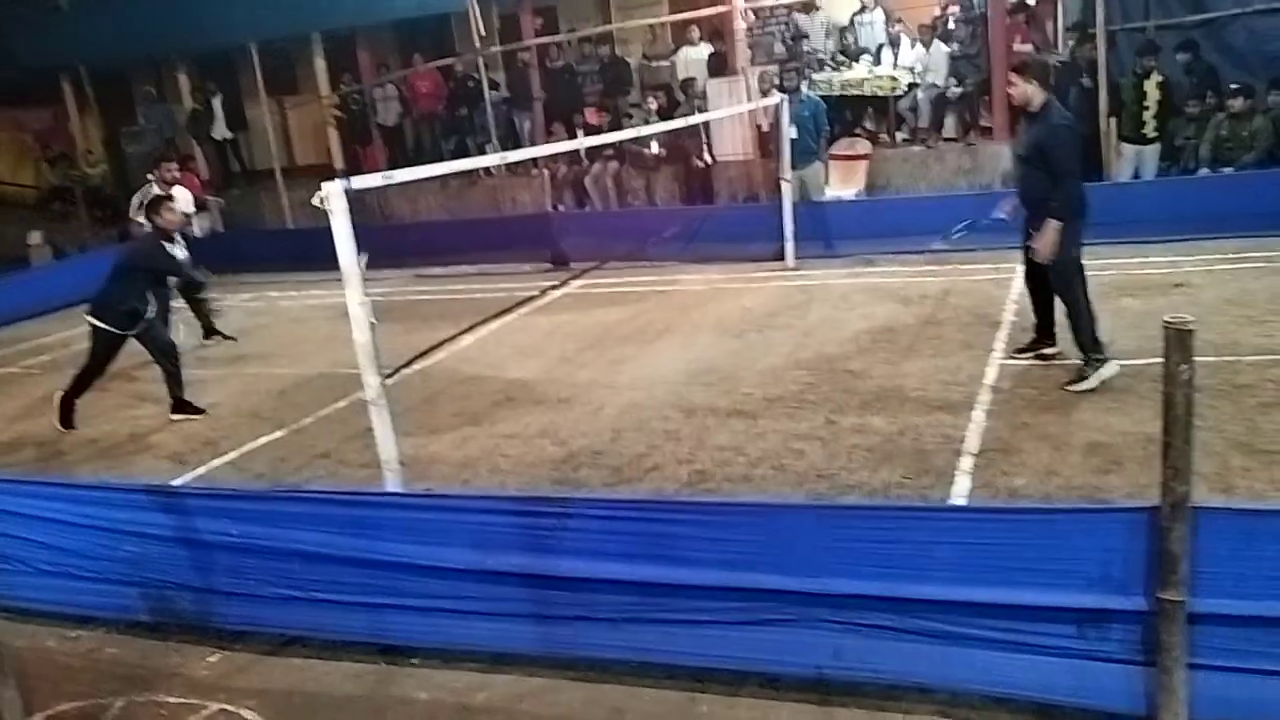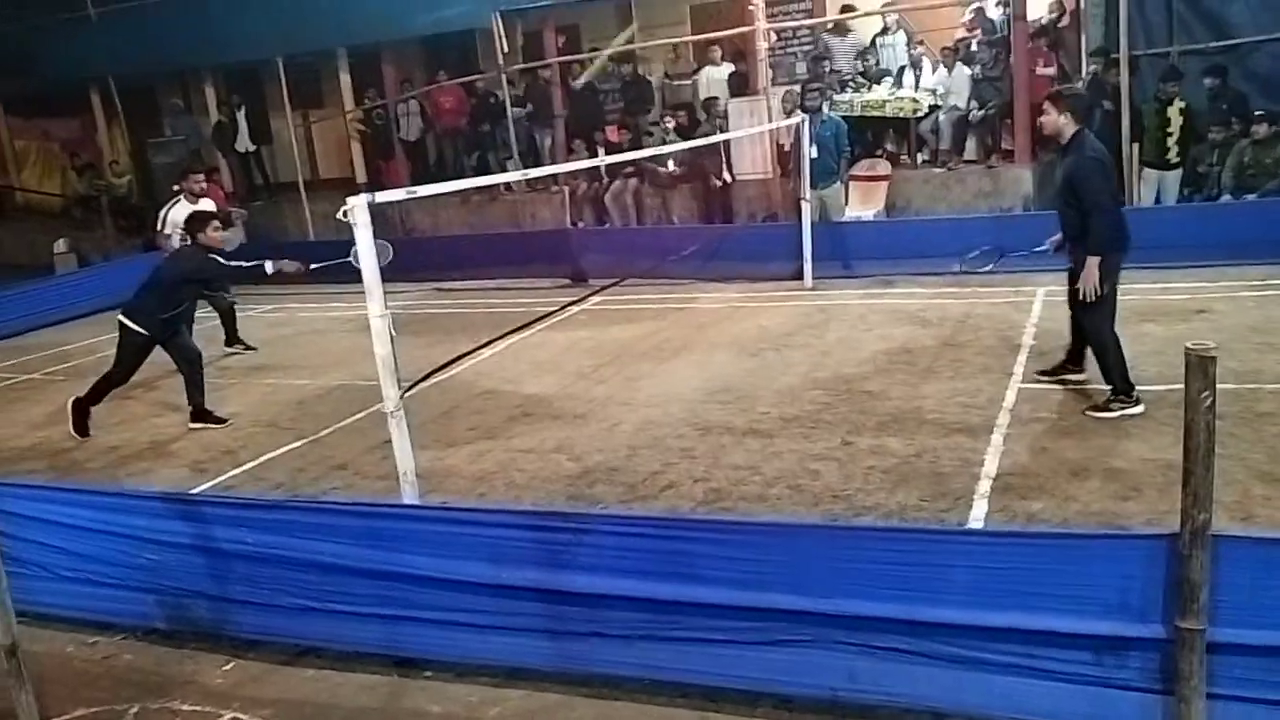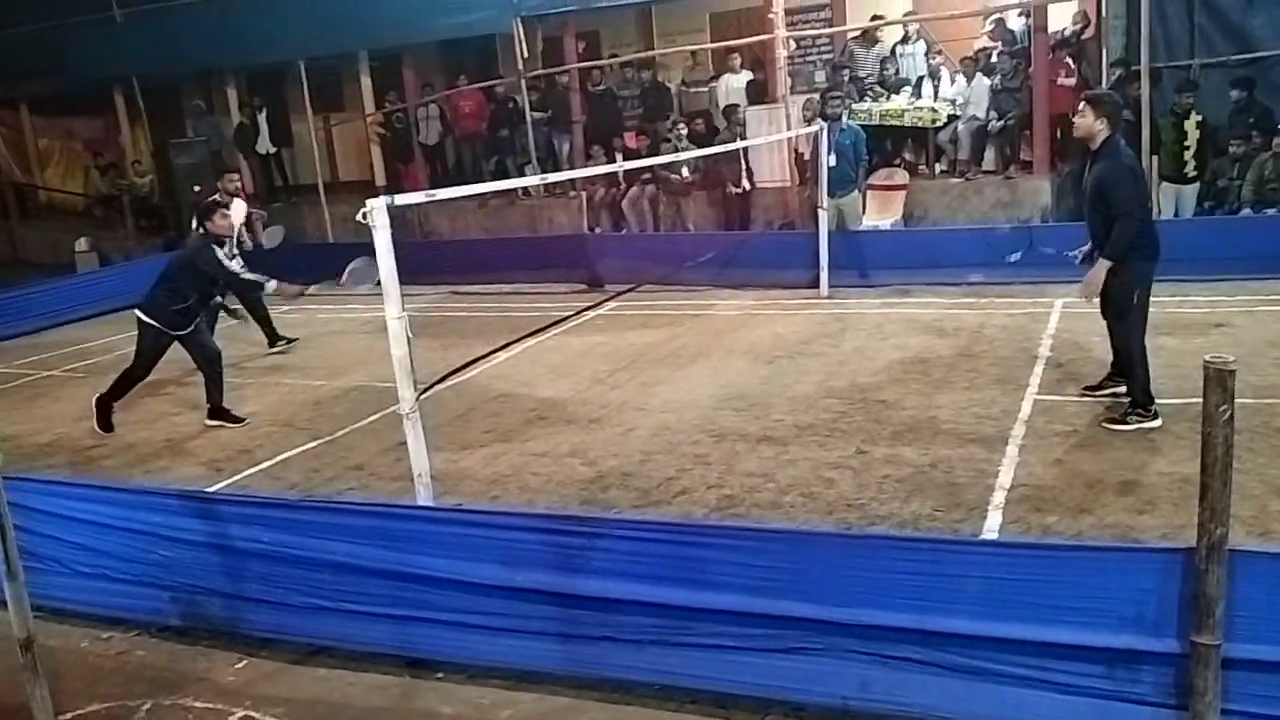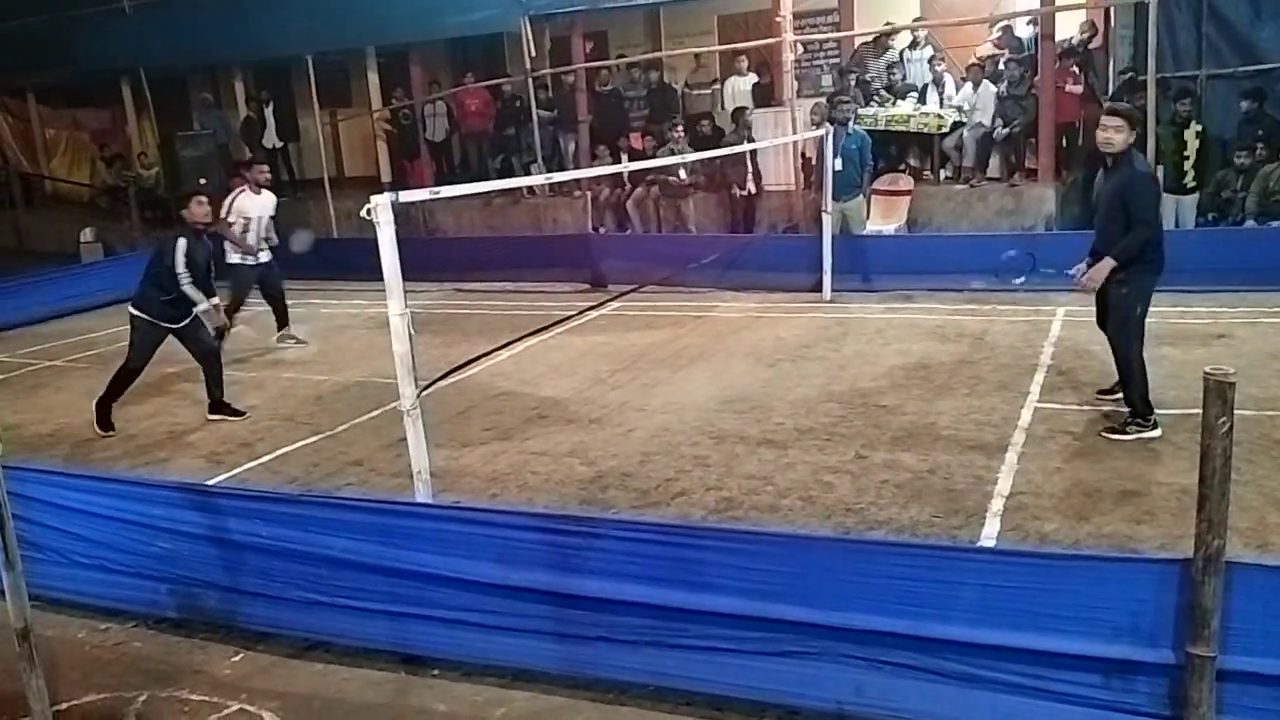
dt=0.2s
person 1, frame 1
left shoulder: (1058, 125)
right shoulder: (1033, 119)
left elbow: (1069, 178)
left wrist: (1053, 225)
right wrist: (1018, 199)
left hip: (1060, 220)
right hip: (1037, 217)
left knee: (1066, 283)
right knee: (1037, 279)
left ankle: (1095, 358)
right ankle: (1044, 338)
person 1, frame 2
left shoulder: (1086, 158)
right shoulder: (1072, 151)
left elbow: (1103, 213)
left wrist: (1093, 262)
right wrist: (1066, 236)
left hip: (1099, 251)
right hip: (1082, 248)
left knee: (1095, 318)
right knee: (1078, 308)
left ankle: (1125, 395)
right ankle: (1074, 364)
person 1, frame 3
left shoulder: (1117, 164)
right shoulder: (1101, 157)
left elbow: (1130, 219)
left wrist: (1102, 264)
right wrist: (1095, 247)
left hip: (1131, 258)
right hip: (1117, 255)
left knee: (1126, 327)
right knee: (1114, 318)
left ankle: (1144, 408)
right ankle: (1119, 376)
person 1, frame 4
left shoulder: (1138, 175)
right shoulder: (1108, 170)
left elbow: (1145, 229)
left wrist: (1106, 264)
right wrist: (1091, 259)
left hip: (1136, 269)
right hip: (1115, 267)
left knee: (1124, 336)
right knee: (1110, 325)
left ankle: (1143, 418)
right ankle: (1128, 383)
person 2, frame 1
left shoulder: (162, 242)
right shoulder: (159, 246)
right elbow: (186, 274)
left hip: (139, 311)
right hip: (111, 315)
left knee: (167, 350)
right knee: (95, 367)
left ankle: (178, 404)
right ankle: (67, 401)
person 2, frame 2
left shoulder: (190, 255)
right shoulder: (200, 260)
right elbow: (236, 272)
right wrist: (278, 265)
left hip: (167, 320)
right hip: (141, 321)
left knee: (192, 359)
right knee: (121, 374)
left ankle: (198, 412)
right ankle: (82, 406)
person 2, frame 3
left shoulder: (212, 247)
right shoulder: (206, 250)
right elbow: (236, 277)
left wrist: (222, 304)
right wrist: (278, 287)
left hip: (186, 316)
right hip: (158, 316)
left knee: (211, 357)
right knee: (141, 369)
left ankle: (216, 410)
right ankle: (105, 402)
person 2, frame 4
left shoulder: (203, 241)
right shoulder: (180, 240)
left elbow: (205, 279)
right elbow: (183, 281)
left wrist: (215, 307)
right wrist: (207, 310)
left hip: (184, 313)
right hip: (151, 313)
left knee: (210, 352)
right knee: (134, 365)
left ankle: (217, 405)
right ankle: (104, 406)
